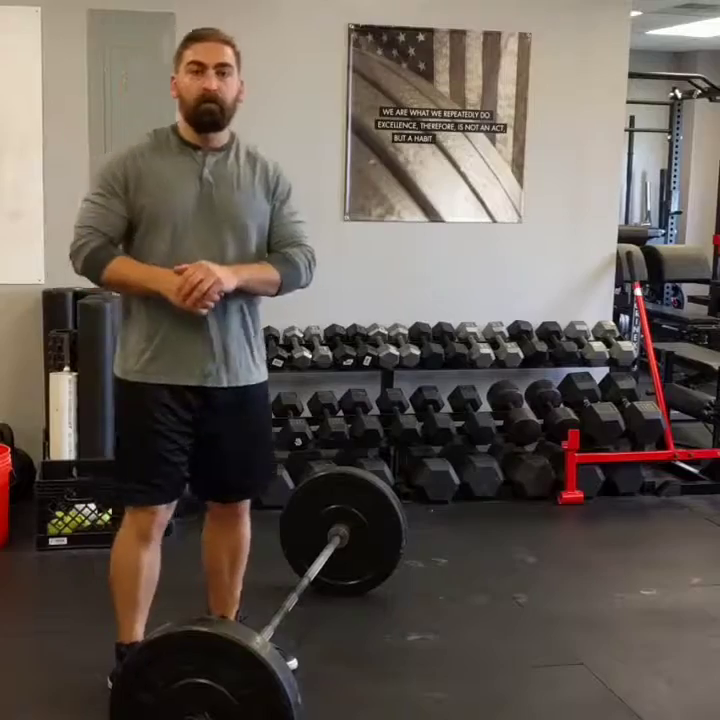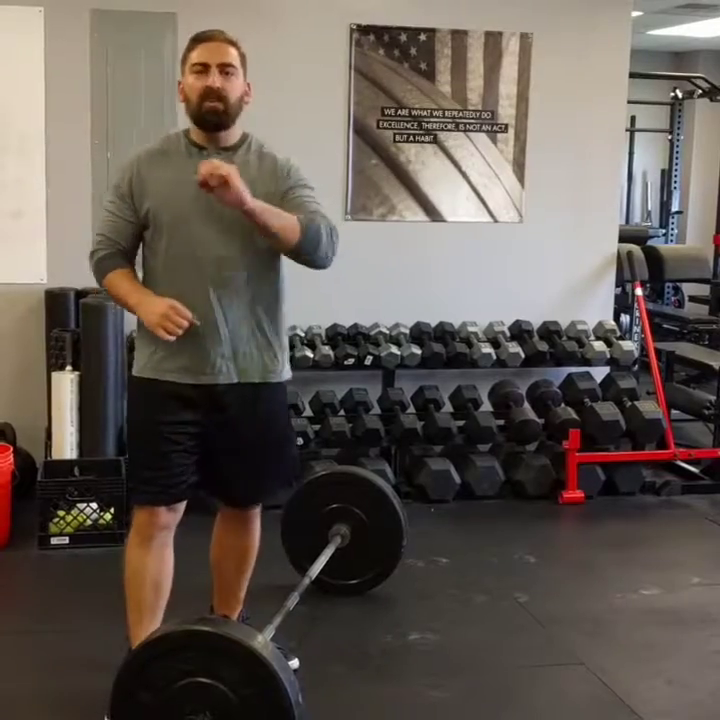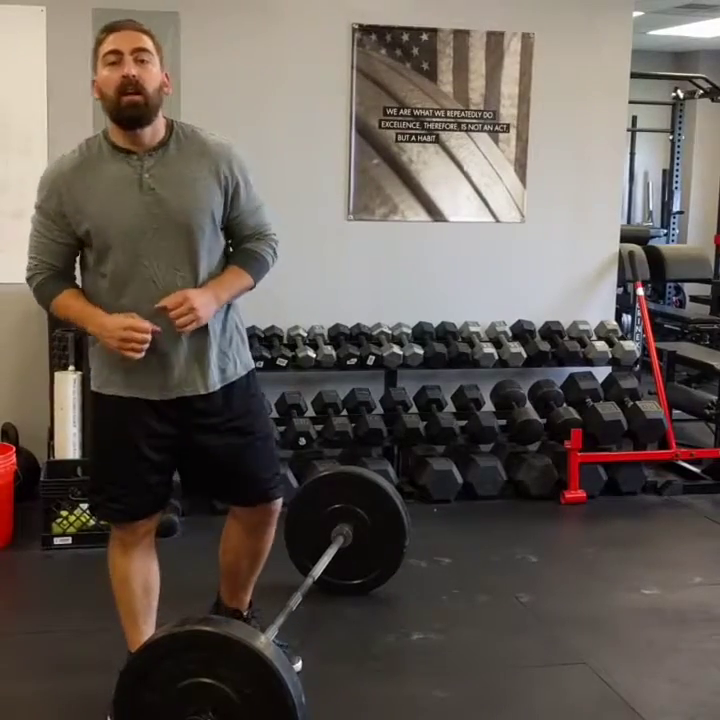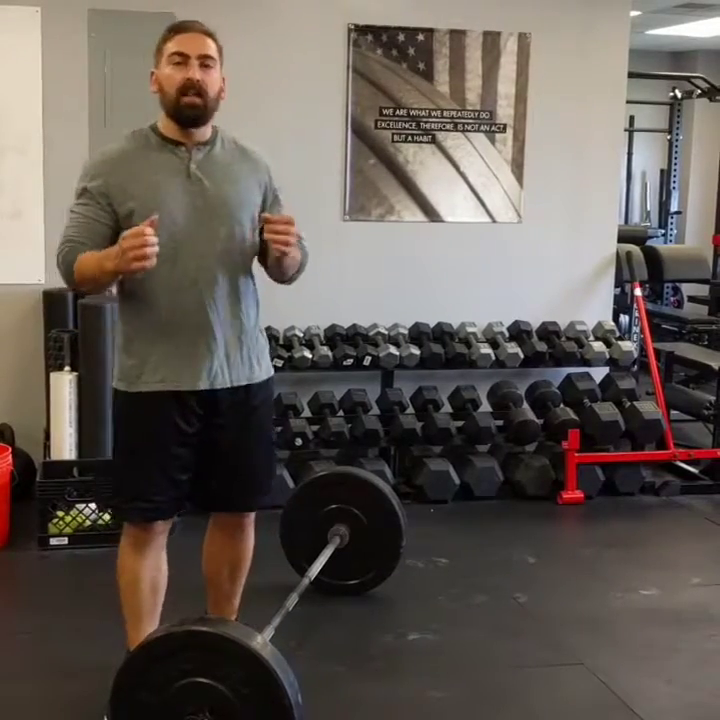
dt=0.7s
person 1, frame 1
left shoulder: (266, 174)
right shoulder: (132, 165)
left elbow: (300, 261)
right elbow: (88, 250)
left wrist: (232, 275)
right wrist: (163, 281)
left hip: (239, 375)
right hip: (155, 375)
left knee: (232, 506)
right knee: (147, 514)
right ankle: (130, 651)
person 1, frame 2
left shoulder: (277, 170)
right shoulder: (143, 169)
left elbow: (321, 243)
right elbow: (107, 255)
left wrist: (247, 202)
right wrist: (143, 301)
left hip: (255, 372)
right hip: (167, 374)
left knee: (242, 507)
right knee: (154, 517)
left ankle: (227, 628)
person 1, frame 3
left shoulder: (216, 159)
right shoulder: (66, 179)
left elbow: (260, 243)
right elbow: (46, 277)
left wrist: (213, 295)
right wrist: (101, 324)
left hip: (221, 373)
right hip: (127, 387)
left knee: (261, 503)
right knee: (133, 528)
left ankle: (234, 616)
person 1, frame 4
left shoulder: (251, 167)
right shoulder: (113, 167)
left elbow: (288, 265)
right elbow: (72, 264)
left wrist: (288, 251)
right wrist: (117, 258)
left hip: (243, 376)
right hip: (153, 382)
left knee: (236, 514)
right knee: (147, 525)
